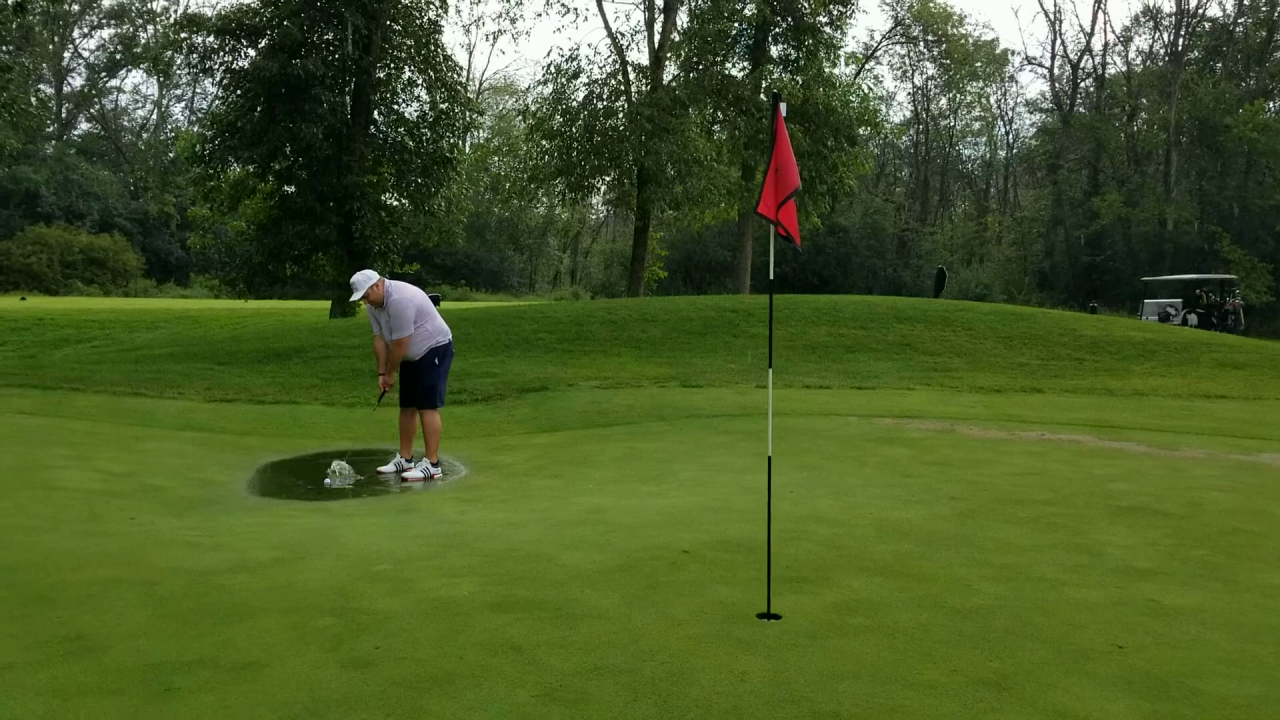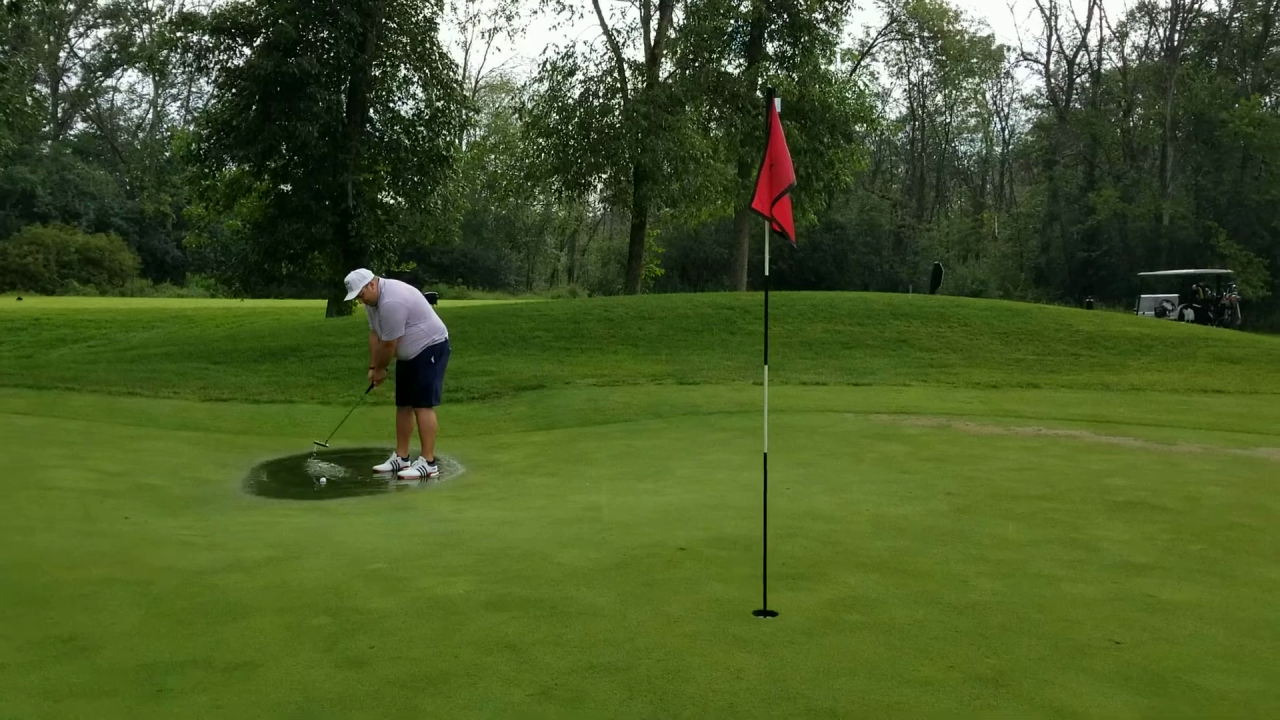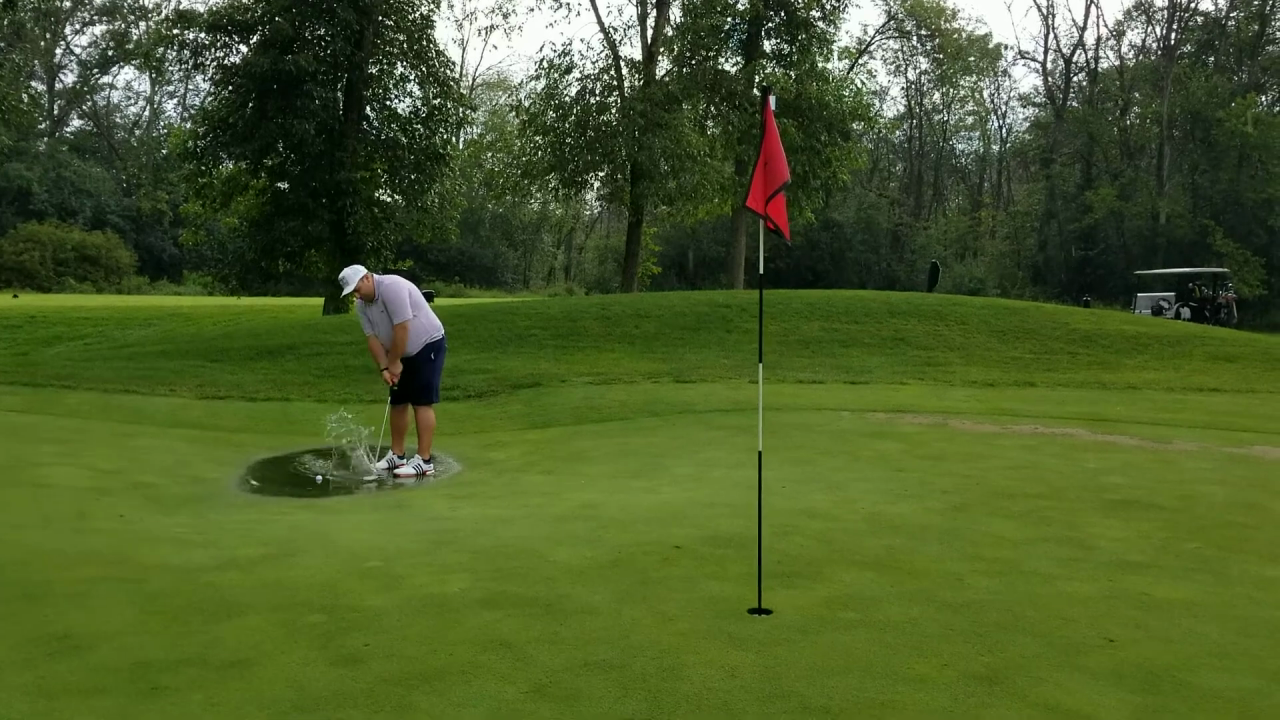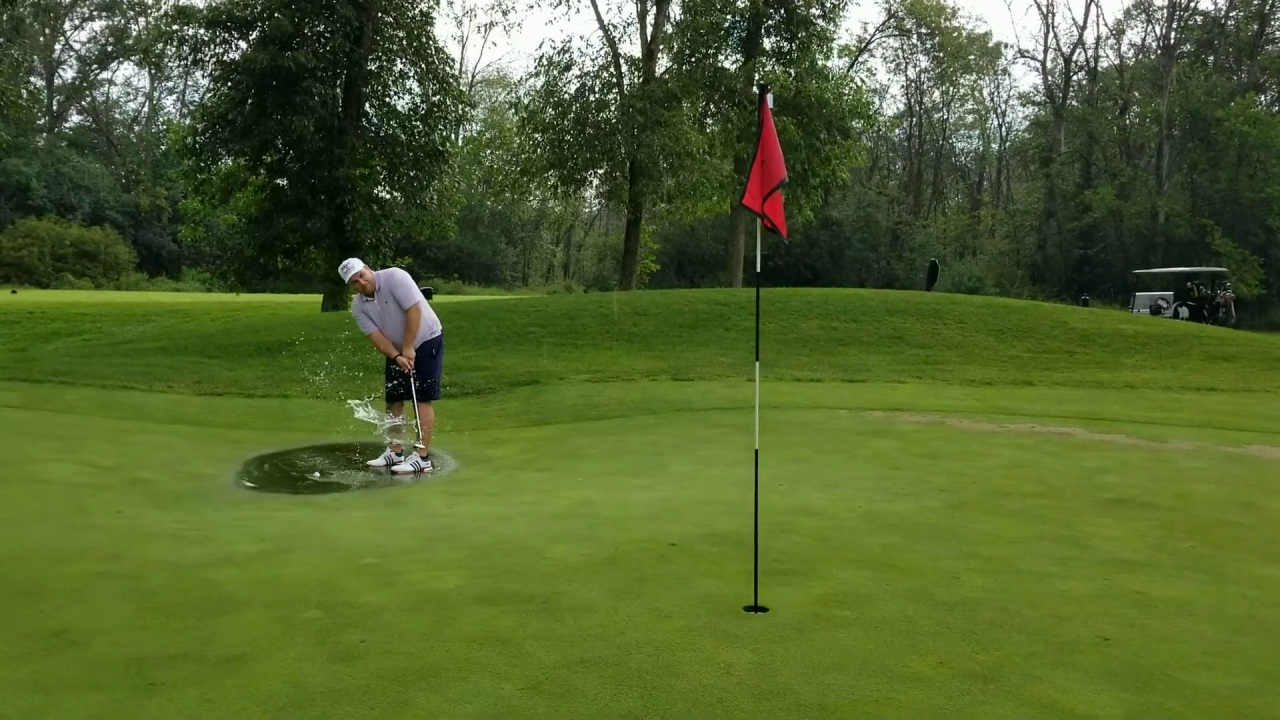
dt=0.3s
person 1, frame 1
left shoulder: (400, 300)
right shoulder: (374, 305)
left elbow: (399, 343)
right elbow: (379, 339)
left wrist: (391, 373)
right wrist: (382, 372)
left hip: (434, 350)
right hip: (412, 356)
left knee: (427, 406)
right knee: (407, 407)
left ankle: (431, 464)
right ankle: (404, 459)
person 1, frame 2
left shoulder: (392, 302)
right shoulder: (373, 300)
left elbow: (388, 344)
right elbow: (375, 335)
left wrist: (380, 369)
right wrist: (372, 367)
left hip: (431, 349)
right hip: (409, 355)
left knee: (423, 405)
right knee: (404, 405)
left ankle: (428, 463)
right ankle: (401, 458)
person 1, frame 3
left shoulder: (391, 287)
right shoulder: (362, 305)
left elbow: (402, 327)
right elbow: (373, 338)
left wrist: (396, 362)
right wrist: (384, 368)
left hip: (427, 347)
right hip: (401, 356)
left knee: (422, 404)
right knee: (397, 403)
left ankle: (424, 461)
right ankle: (397, 456)
person 1, frame 4
left shoulder: (394, 278)
right shoulder: (358, 305)
left elbow: (414, 310)
right elbow: (375, 335)
left wrist: (408, 348)
right wrist: (397, 356)
left hip: (426, 343)
right hip: (397, 352)
left knee: (422, 400)
right knee: (393, 401)
left ankle: (422, 458)
right ankle: (394, 452)
